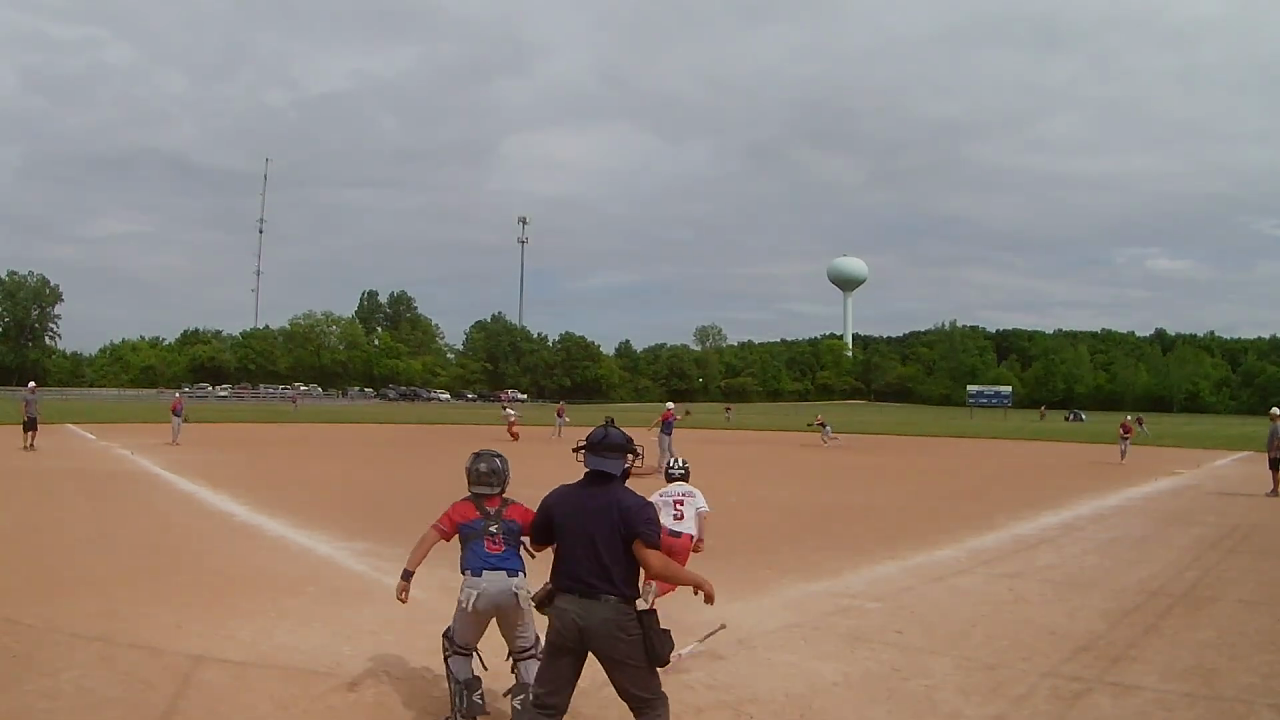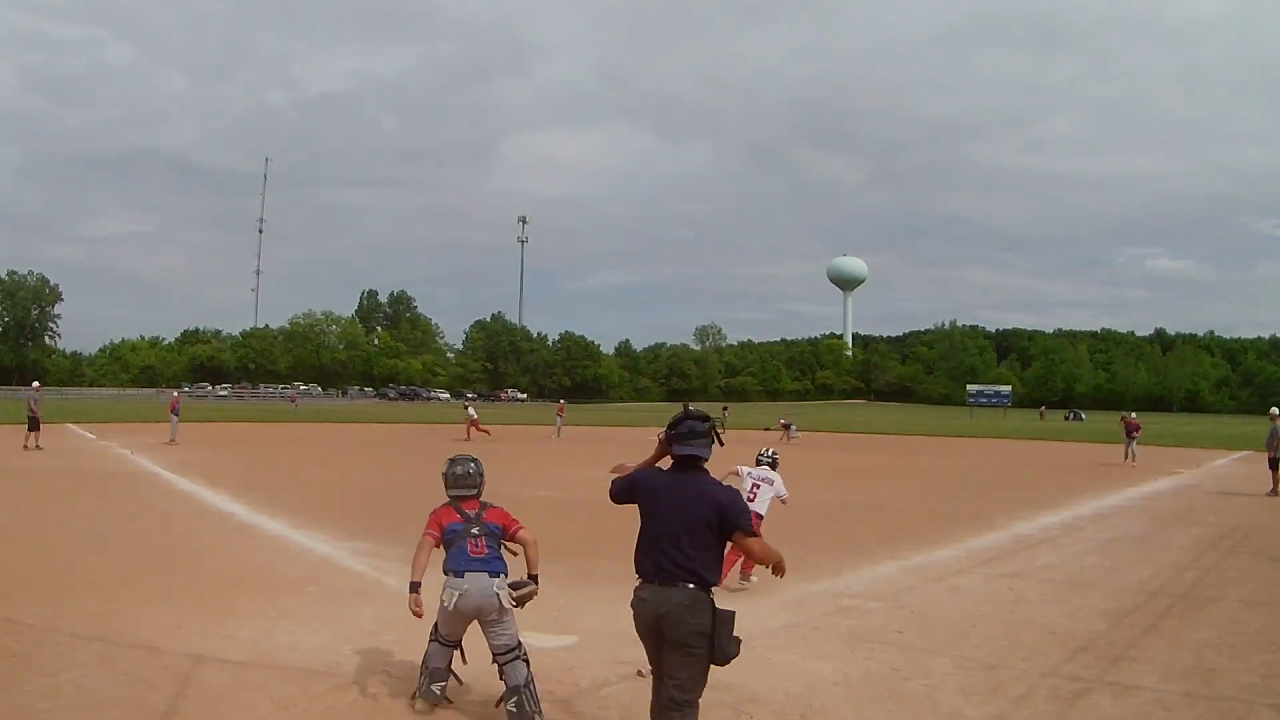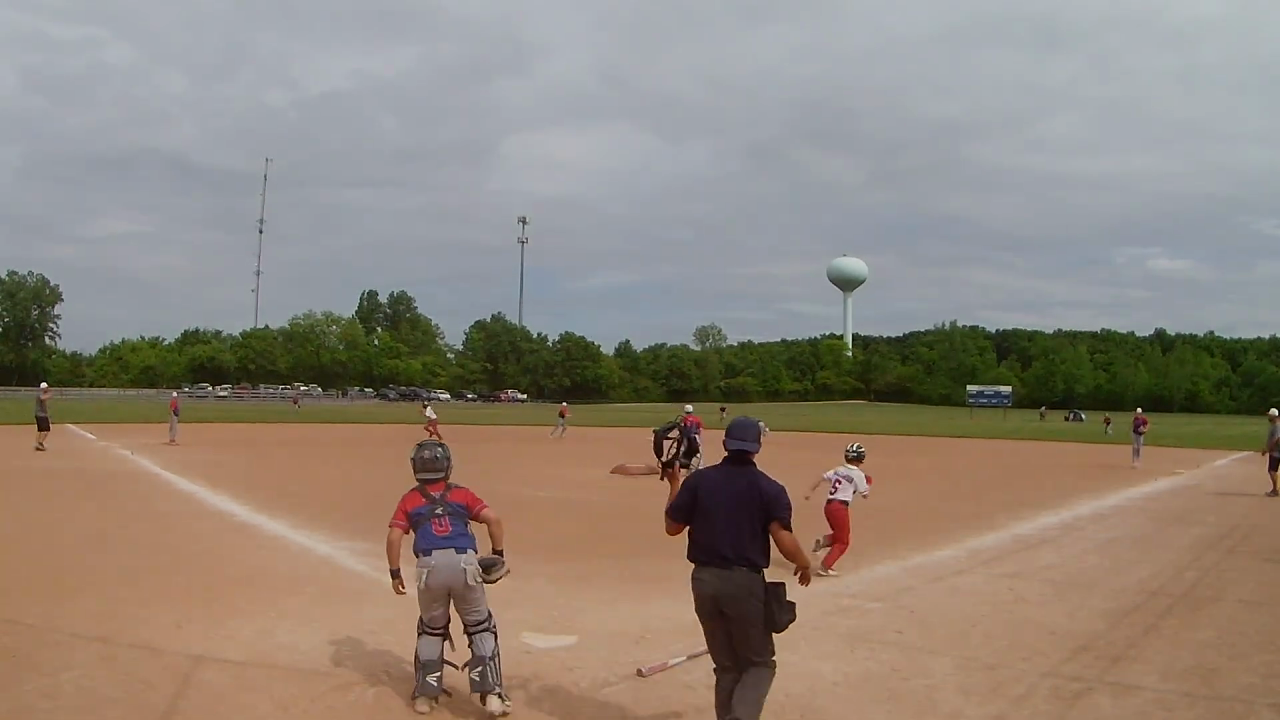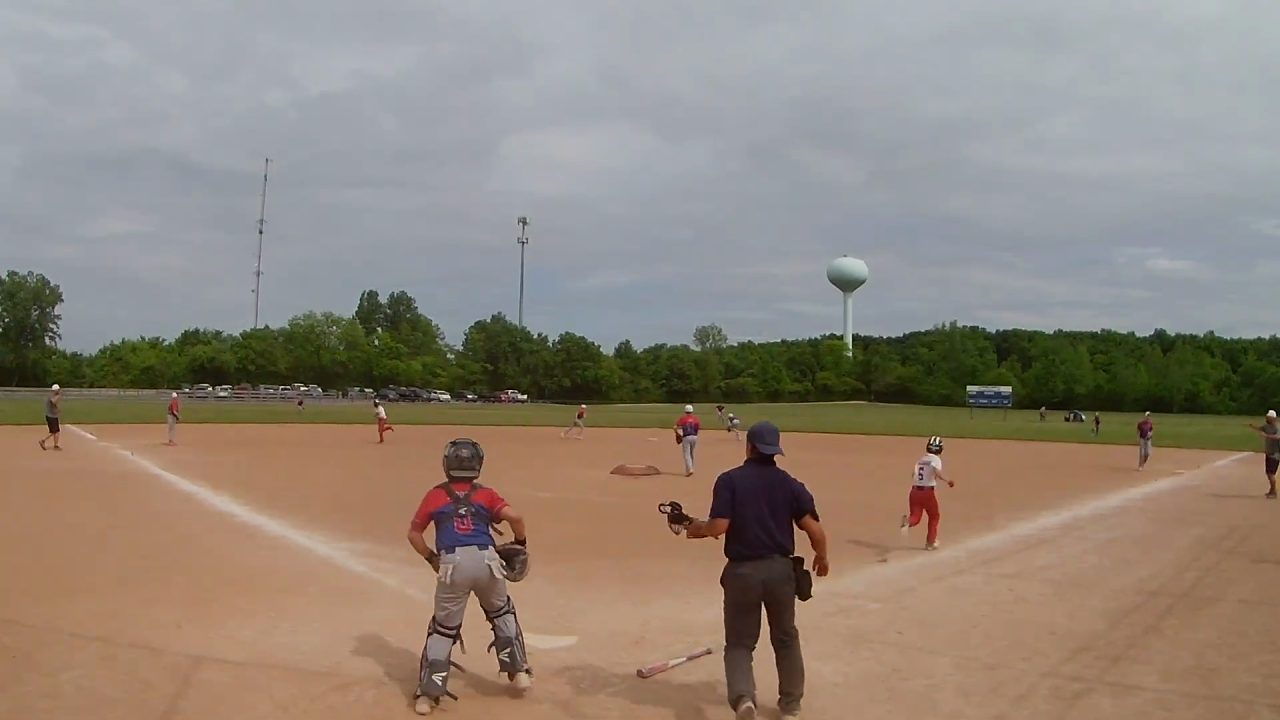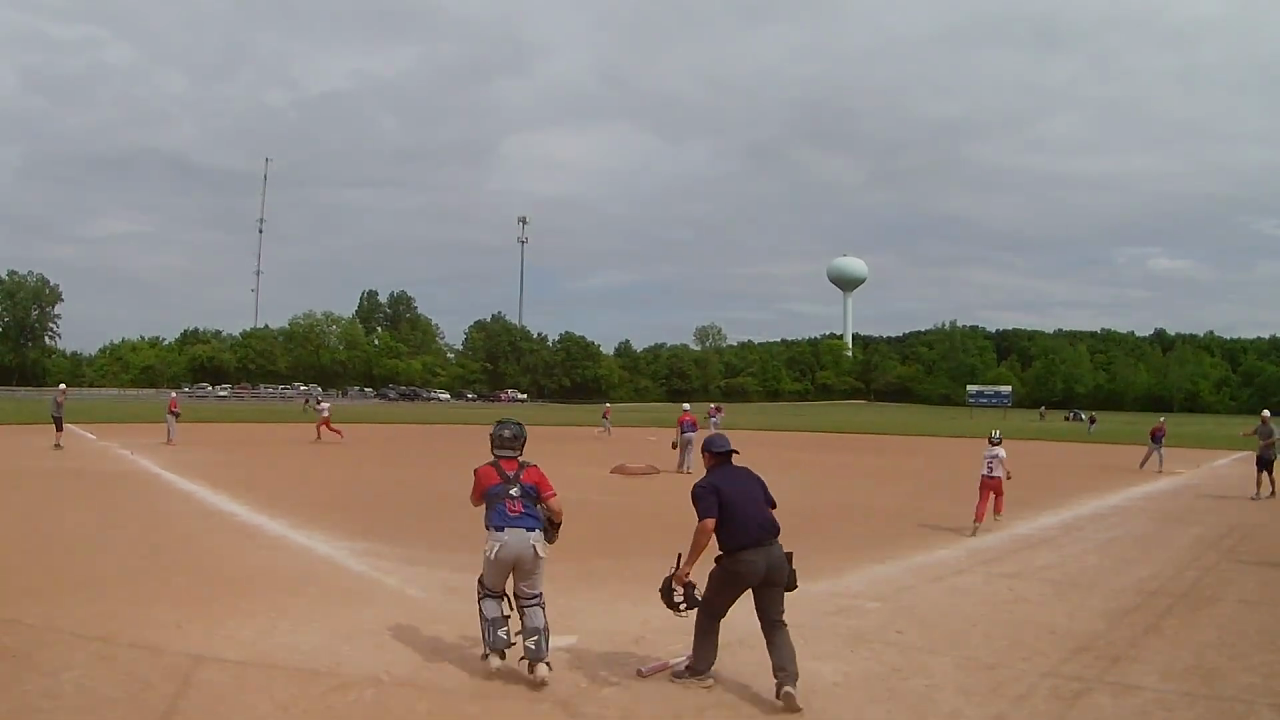
dt=0.4s
person 1, frame 1
left shoulder: (559, 499)
right shoulder: (634, 506)
left elbow: (538, 542)
right elbow: (652, 562)
right wrist: (699, 580)
left hip: (566, 610)
right hip: (615, 614)
person 1, frame 2
left shoulder: (651, 482)
right shoulder: (723, 496)
left elbow: (617, 487)
right elbow: (756, 550)
left wrist: (658, 453)
right wrist: (778, 560)
left hip: (647, 597)
right hip: (691, 601)
left knee: (666, 682)
person 1, frame 3
left shoulder: (699, 479)
right shoulder: (769, 488)
left elbow: (672, 528)
right elbow: (784, 542)
left wrist: (674, 486)
right wrist: (805, 564)
left hip: (705, 579)
right hip: (746, 582)
left knee: (726, 663)
right knee: (759, 663)
person 1, frame 4
left shoulder: (730, 479)
right shoulder: (791, 484)
left elbow: (719, 526)
right elbow: (814, 531)
left wrist: (694, 527)
right wrist: (822, 557)
left hip: (743, 570)
right hip: (780, 568)
left knee: (739, 644)
right knee: (785, 638)
person 1, frame 5
left shoulder: (705, 485)
right shoulder: (750, 477)
left elbow: (707, 527)
left wrist: (687, 566)
left hip: (741, 560)
right hip: (774, 553)
left knee: (709, 612)
right knee: (774, 622)
left ankle: (698, 671)
right ankle: (787, 682)
person 2, frame 1
left shoulder: (459, 509)
right shoulder: (517, 511)
left elbow: (427, 540)
left wrist: (406, 576)
left hip: (477, 588)
right hip: (515, 587)
left knee: (457, 649)
right knee: (527, 653)
person 2, frame 2
left shoulder: (440, 514)
right shoulder: (494, 513)
left elbow: (425, 547)
right elbow: (528, 540)
left wrist: (414, 590)
right wrist: (532, 580)
left hip: (459, 589)
right hip: (496, 589)
left knee: (442, 640)
right knee: (512, 655)
left ankle: (428, 696)
person 2, frame 3
left shoulder: (410, 499)
right shoulder: (462, 494)
left elbow: (393, 537)
right elbow: (492, 518)
left wrist: (395, 574)
right wrist: (498, 555)
left hip: (430, 567)
right hip: (465, 564)
left knee: (432, 630)
right knee: (480, 627)
left ankle: (425, 695)
right ankle: (490, 693)
person 2, frame 4
left shoulder: (435, 495)
right shoulder: (486, 494)
left elbow: (414, 535)
right elbow: (514, 518)
left wrist: (433, 558)
right wrist: (520, 543)
left hip: (453, 563)
right hip: (486, 560)
left knee: (442, 629)
right knee: (502, 612)
left ankle: (426, 695)
right ankle: (519, 673)
person 2, frame 5
left shoulder: (484, 472)
right shoulder: (533, 472)
left elbow: (475, 501)
right elbow: (555, 507)
right wrist: (554, 525)
left hip: (499, 541)
right hip: (530, 541)
left knee: (490, 593)
right knee: (531, 601)
left ankle: (495, 652)
right ankle: (538, 662)
